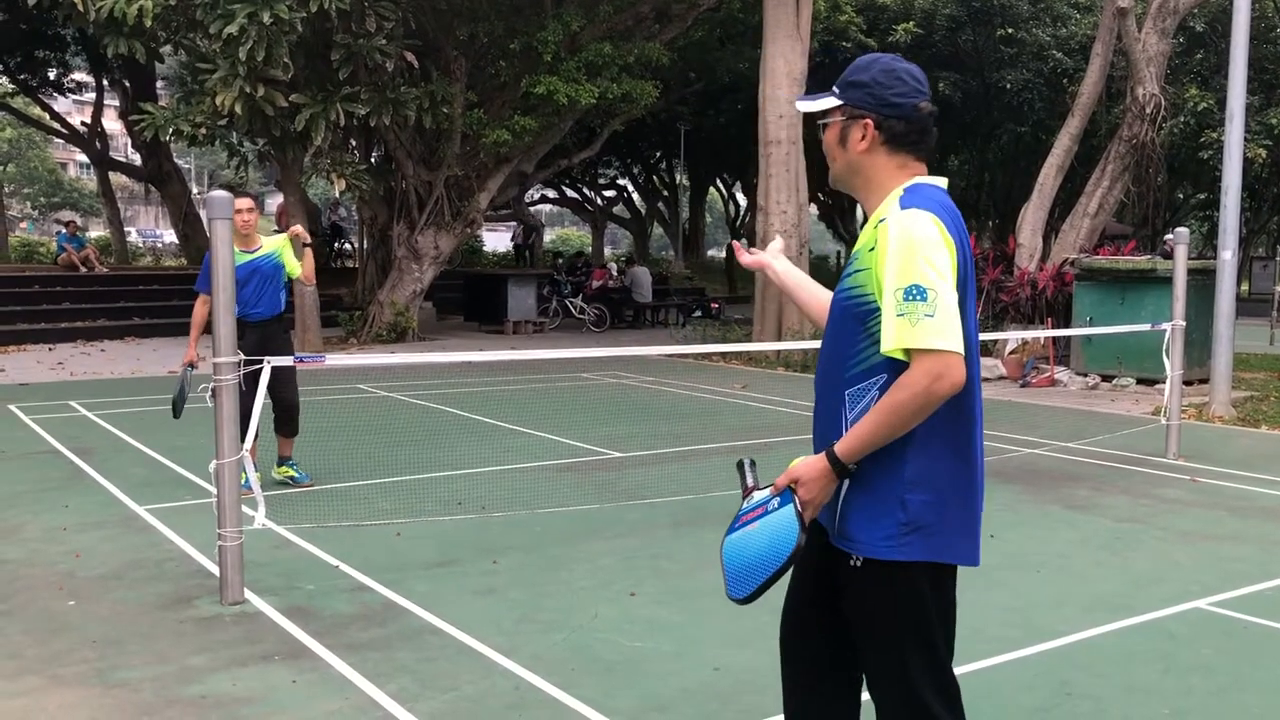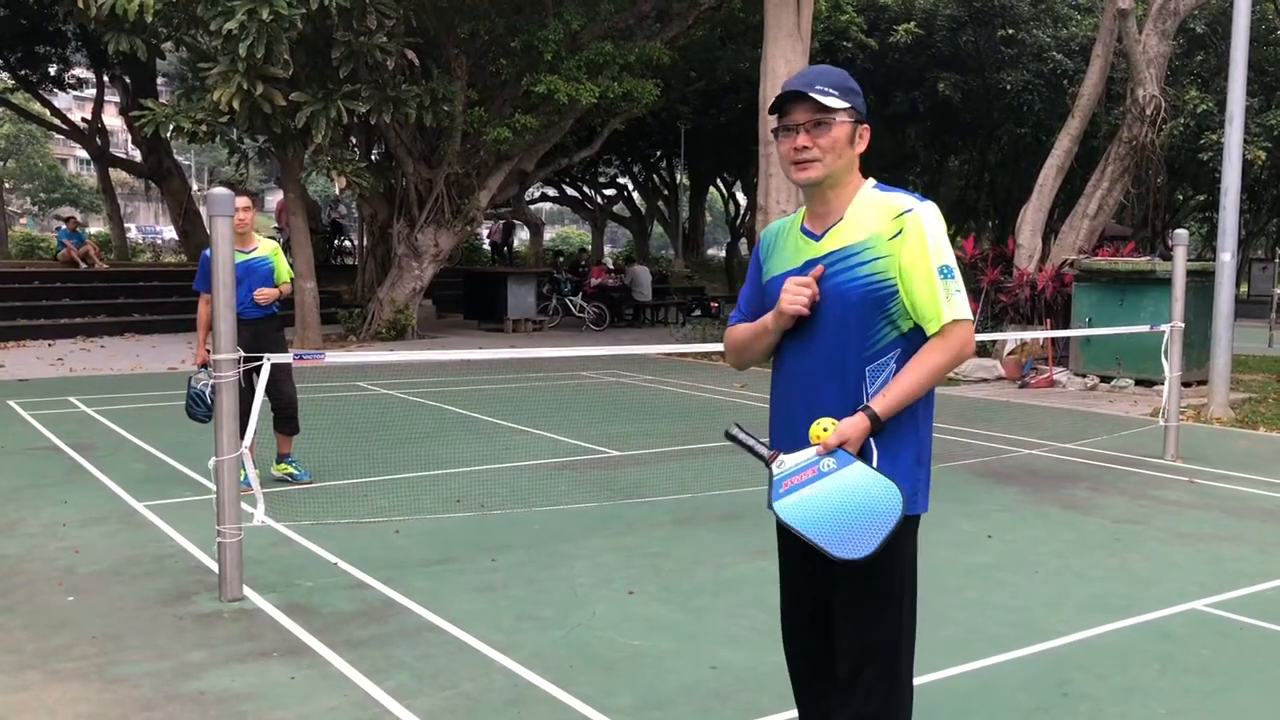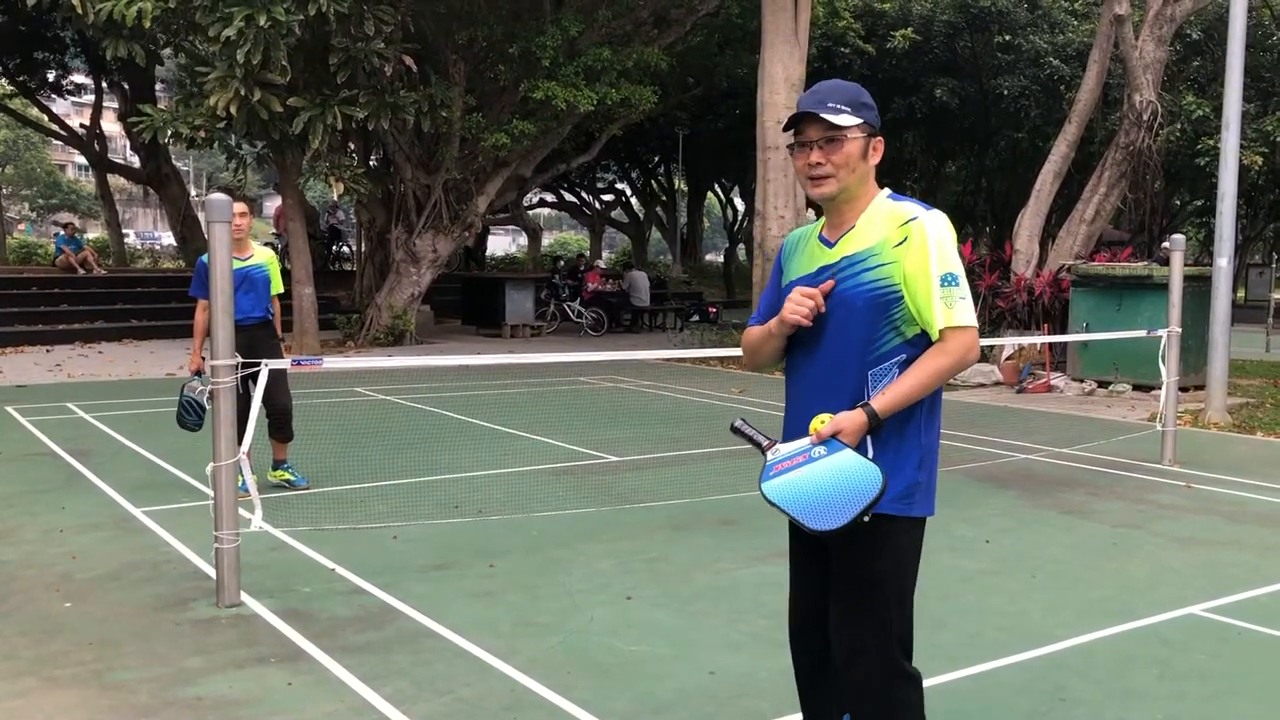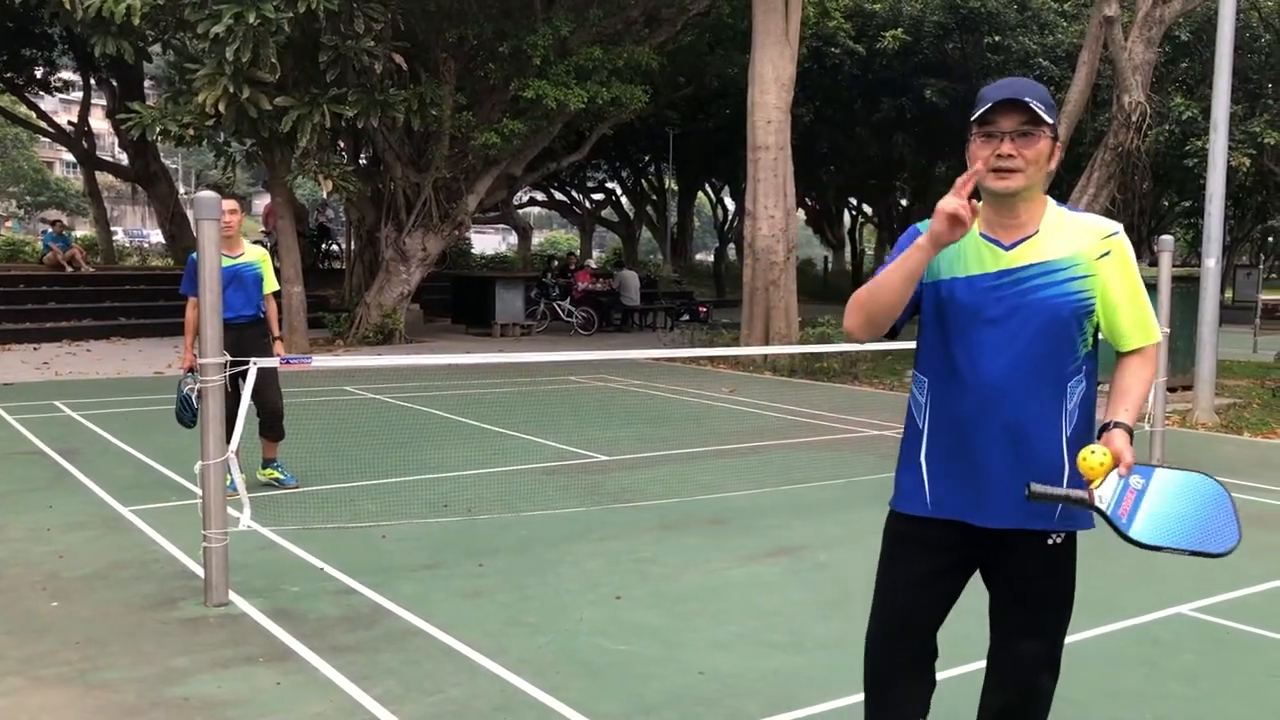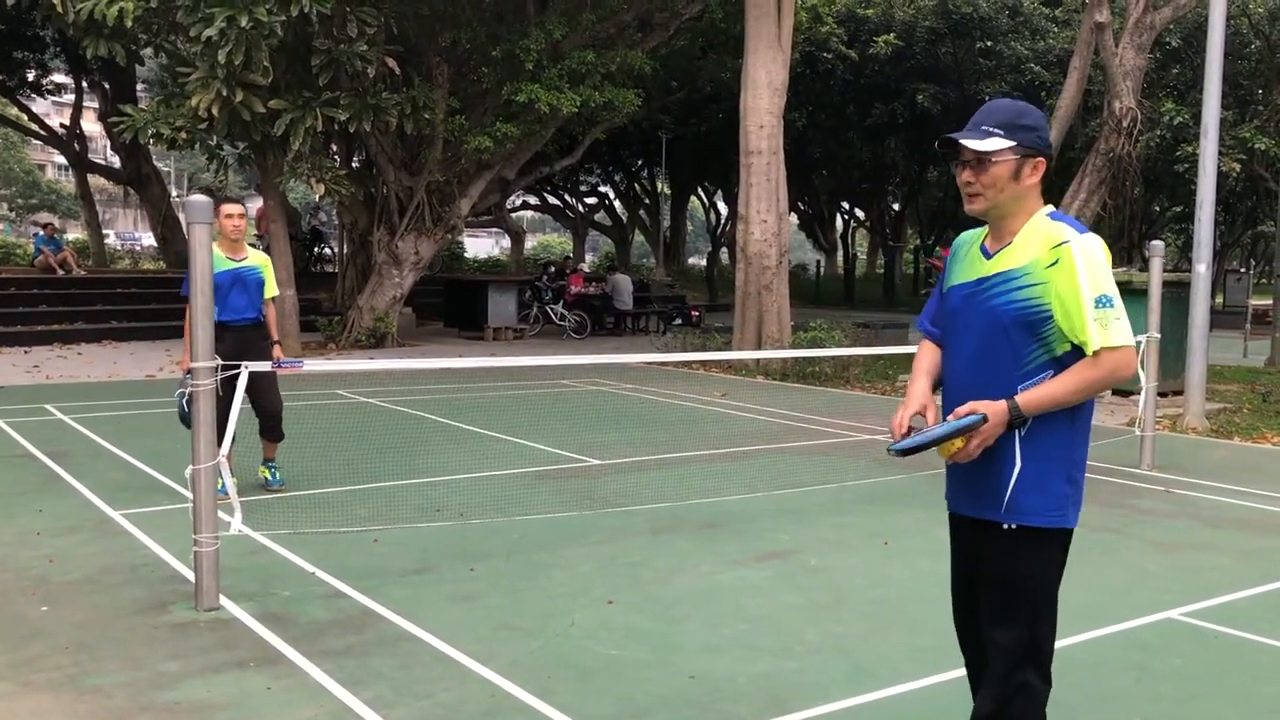
dt=1s
person 1, frame 1
left shoulder: (912, 223)
right shoulder: (895, 221)
left elbow: (940, 371)
left wrist: (833, 460)
right wrist: (775, 268)
left hip: (900, 518)
right hip: (854, 508)
right knee: (810, 649)
person 1, frame 2
left shoulder: (907, 219)
right shoulder: (774, 239)
left elbow: (957, 336)
right elbow: (736, 352)
left wrist: (869, 416)
right wrist: (776, 319)
left hip: (875, 481)
left knee: (871, 660)
right knee: (808, 650)
person 1, frame 3
left shoulder: (916, 228)
right shoulder: (795, 246)
left elbow: (960, 343)
right elbow: (754, 353)
left wrist: (866, 414)
right wrist: (781, 325)
left hip: (882, 484)
left knee: (873, 656)
right knee: (814, 646)
person 1, frame 4
left shoulder: (1098, 241)
right shoulder: (931, 241)
left elbow: (1138, 349)
right elbow: (860, 326)
left wrist: (1119, 425)
right wrist: (929, 242)
left hip: (1040, 501)
right hip: (931, 493)
left knee: (1024, 665)
right knee: (895, 641)
person 1, frame 5
left shoulder: (1069, 248)
right shoulder: (964, 249)
left elbow: (1116, 360)
right elbow: (934, 338)
left wrist: (1010, 410)
right wrist: (919, 392)
left hip: (1032, 494)
right hip: (971, 485)
left knee: (1014, 649)
right knee: (978, 631)
person 2, frame 1
left shoulder: (278, 245)
left elbow: (308, 279)
right elbow: (204, 302)
left wrist: (306, 243)
right wrist: (192, 346)
left hip: (276, 332)
right hip: (242, 336)
left knee: (288, 401)
right knee: (244, 406)
left ankle: (285, 464)
right ankle: (249, 470)
person 2, frame 2
left shoulder: (271, 248)
right shoulder: (212, 255)
left elbow: (287, 284)
right elbow: (206, 303)
left wrist: (276, 292)
right wrist: (201, 346)
left hip: (269, 329)
right hip: (234, 333)
left knee: (286, 398)
right knee: (240, 404)
left ankle: (284, 462)
right ankle: (247, 467)
person 2, frame 3
left shoulder: (268, 257)
right shoulder: (209, 262)
right elbow: (203, 309)
left wrist: (279, 339)
right wrist: (196, 352)
left hip: (264, 337)
right hip: (230, 340)
left knee: (281, 405)
right knee: (237, 410)
left ankle: (280, 468)
right ankle: (243, 473)
person 2, frame 4
left shoulder: (260, 255)
right shoulder: (200, 259)
right elbow: (193, 307)
left wrist: (277, 339)
right wrist: (188, 350)
left hip: (256, 335)
right hip: (220, 338)
left knee: (272, 404)
right knee: (226, 410)
left ankle: (270, 466)
right ankle: (232, 471)
person 2, frame 5
left shoulder: (262, 260)
right elbow: (193, 308)
left wrist: (275, 342)
right wrist: (188, 351)
left hip: (256, 338)
right hip: (220, 340)
left knee: (271, 407)
right knee: (221, 412)
left ankle: (268, 465)
right ankle: (224, 474)
